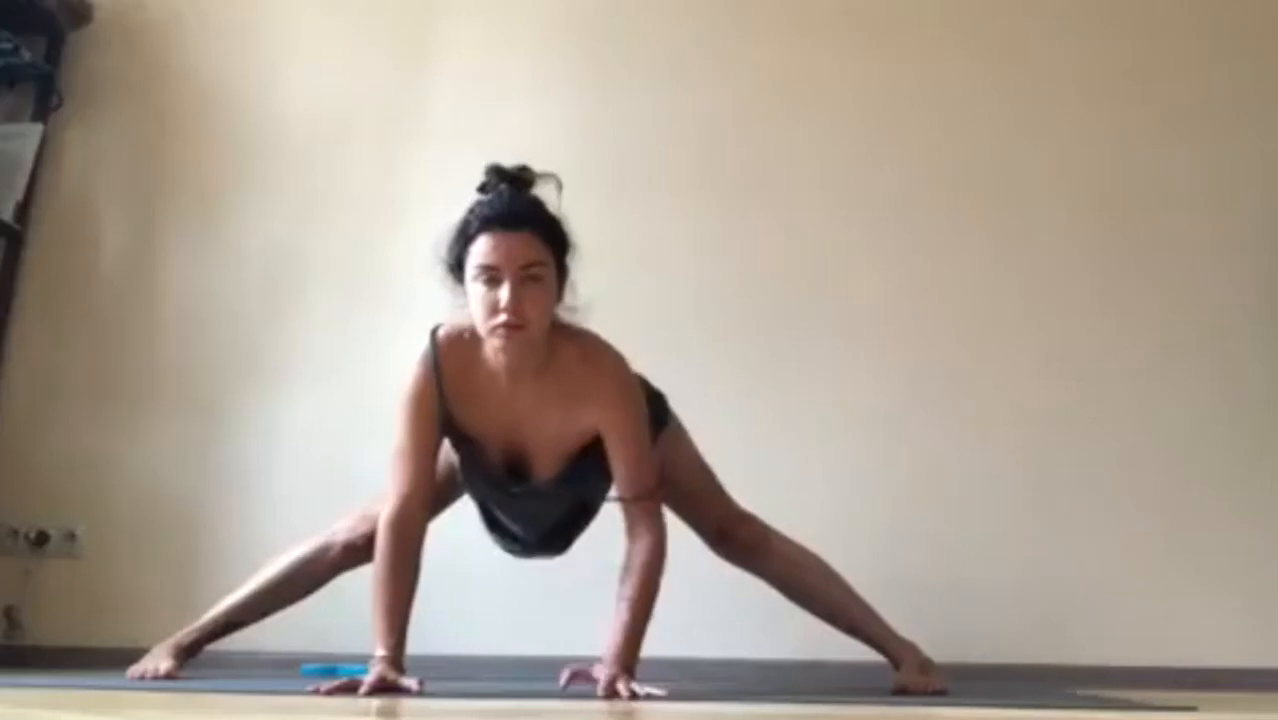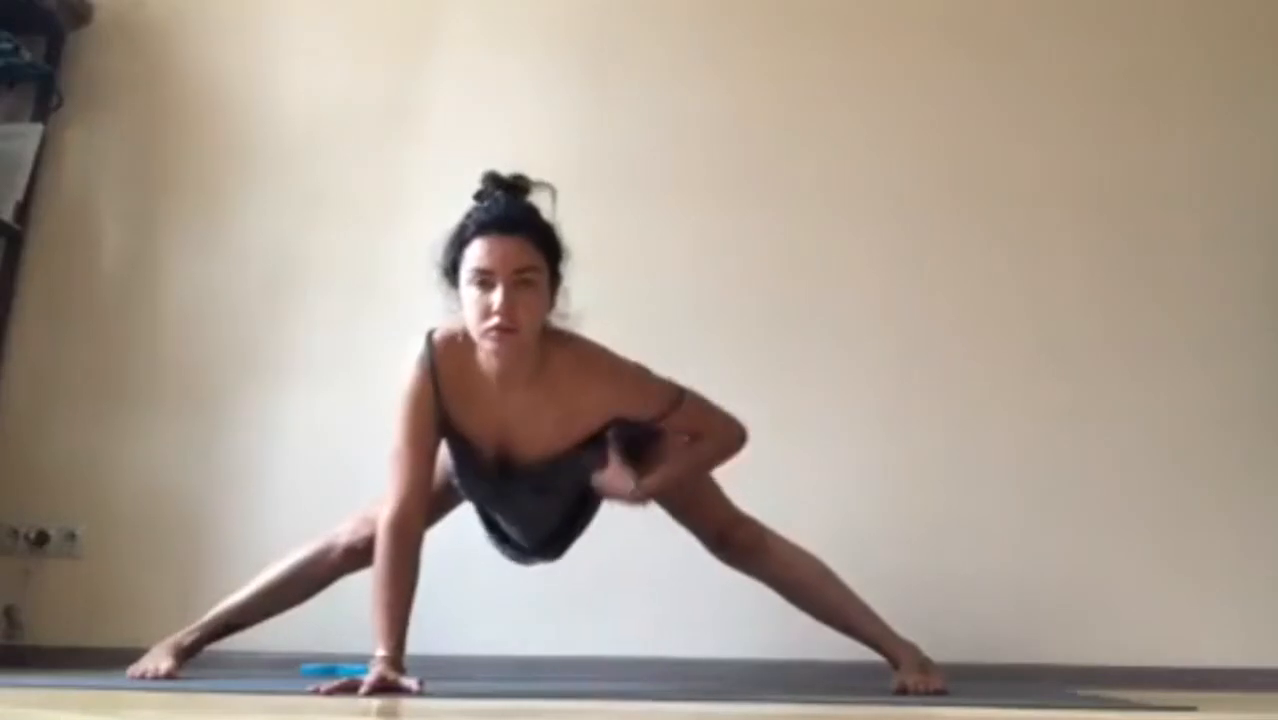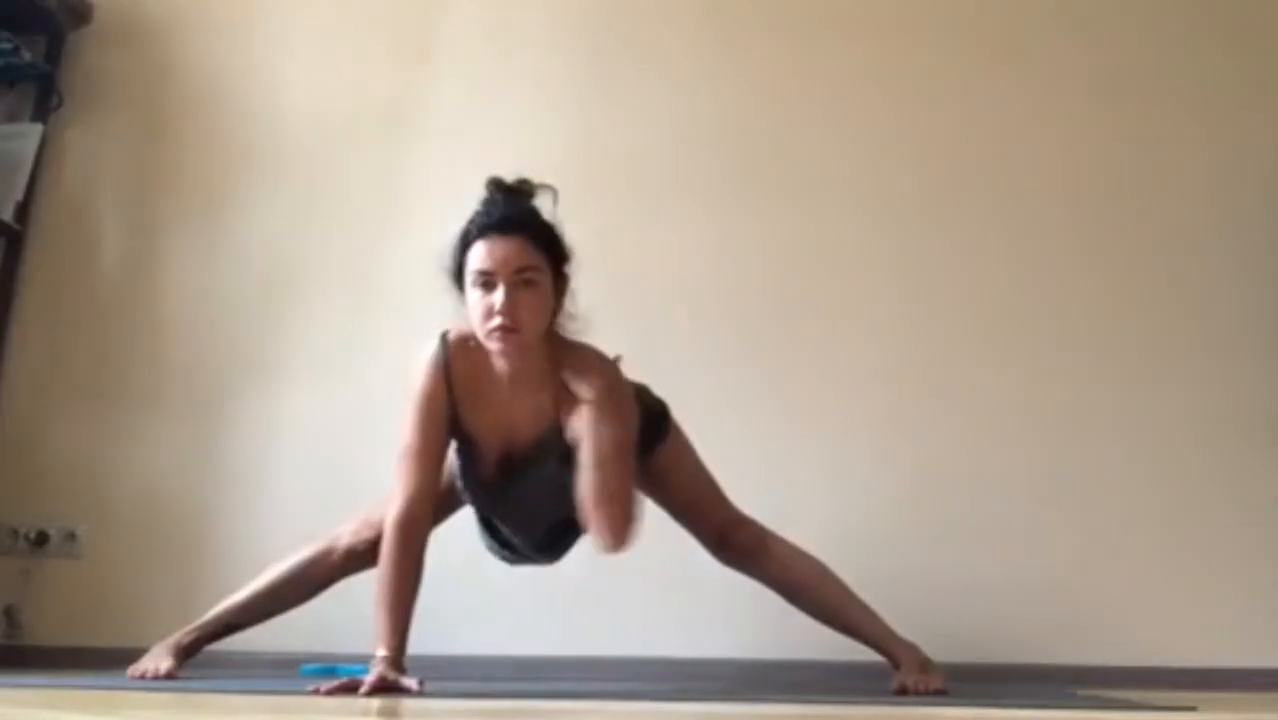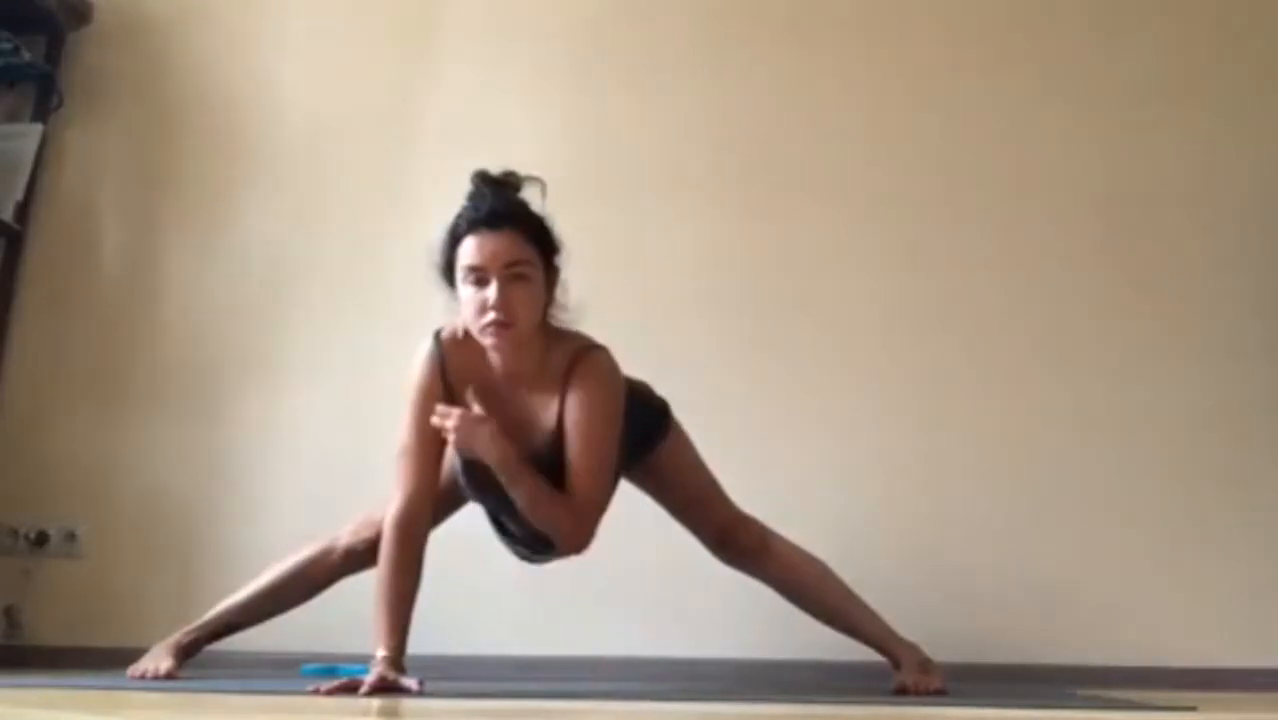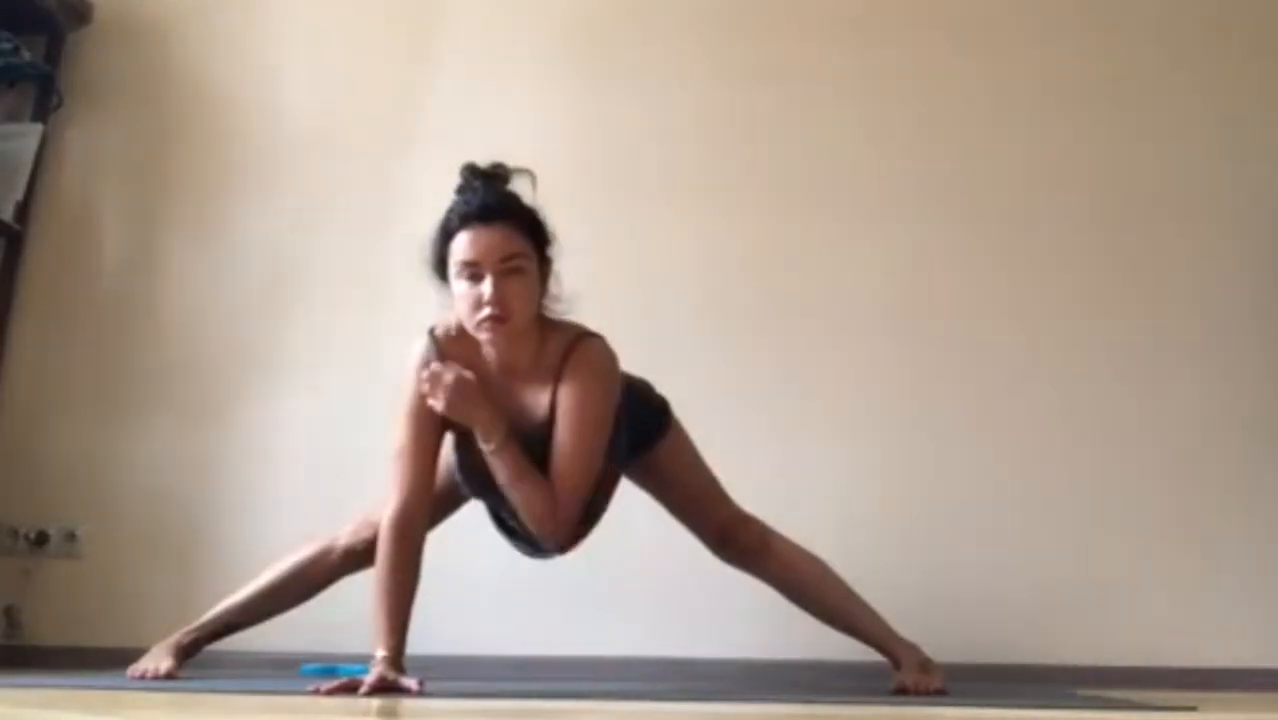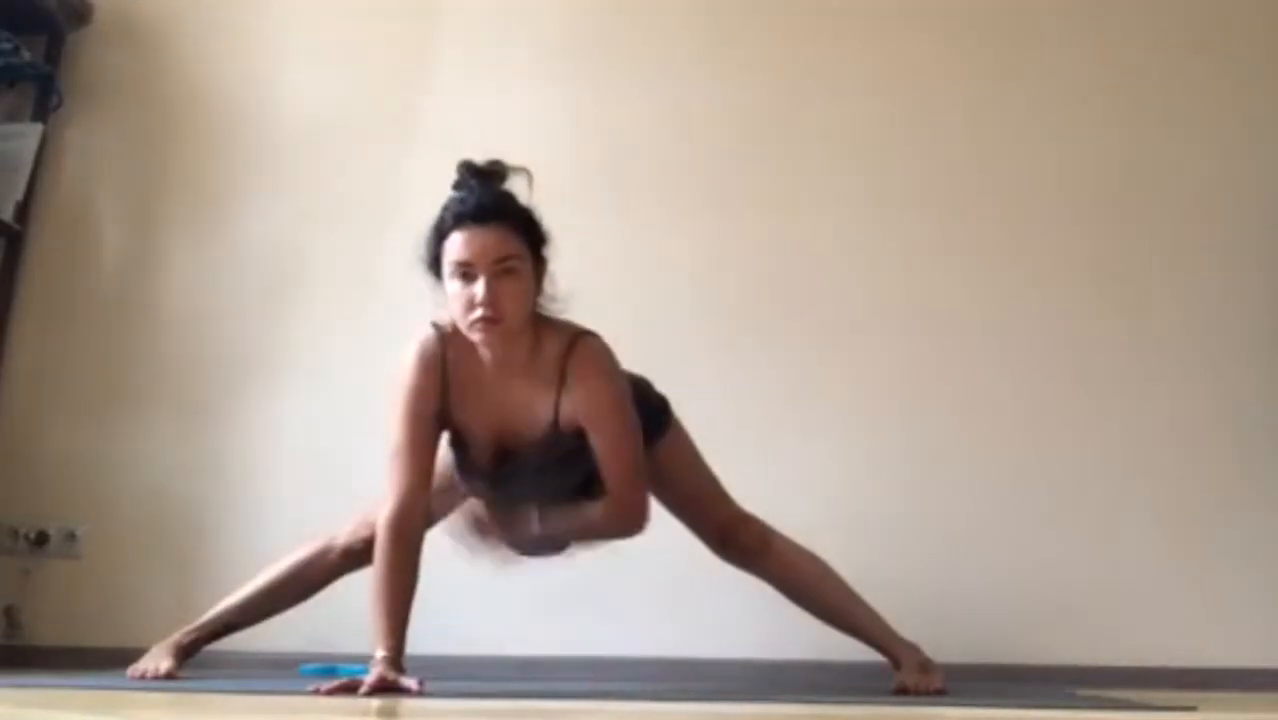
dt=0.3s
person 1, frame 1
left shoulder: (602, 376)
right shoulder: (439, 360)
left elbow: (645, 527)
right elbow: (401, 518)
left wrist: (621, 651)
right wrist: (386, 658)
left hip: (612, 434)
right hip: (480, 449)
left knee: (737, 534)
right knee: (355, 535)
left ankle: (902, 650)
right ankle: (185, 637)
person 1, frame 2
left shoulder: (597, 378)
right shoulder: (435, 362)
left elbow: (725, 432)
right elbow: (398, 521)
left wrist: (641, 484)
right wrist: (386, 659)
left hip: (602, 442)
right hip: (476, 456)
left knee: (737, 538)
right knee: (355, 540)
left ankle: (901, 650)
right ankle: (183, 639)
person 1, frame 3
left shoulder: (600, 384)
right shoulder: (445, 363)
left elbow: (613, 536)
right elbow: (407, 518)
left wrist: (596, 409)
right wrist: (386, 658)
left hip: (606, 428)
right hip: (487, 449)
left knee: (739, 541)
right knee: (362, 540)
left ankle: (901, 649)
right ankle: (184, 636)
person 1, frame 4
left shoulder: (591, 373)
right shoulder: (440, 361)
left elbow: (576, 534)
right elbow: (407, 518)
left wrist: (502, 458)
right wrist: (386, 659)
left hip: (623, 427)
right hip: (497, 451)
left knee: (740, 540)
right knee: (363, 540)
left ankle: (902, 651)
right ankle: (183, 638)
person 1, frame 5
left shoulder: (587, 362)
right shoulder: (437, 356)
left elbow: (557, 527)
right elbow: (403, 517)
left wrist: (486, 425)
right wrist: (386, 658)
left hip: (620, 428)
right hip: (489, 444)
left knee: (739, 538)
right knee: (360, 539)
left ankle: (902, 650)
right ankle: (184, 636)
person 1, frame 6
left shoulder: (585, 364)
right shoulder: (434, 360)
left elbow: (628, 509)
right elbow: (398, 517)
left wrist: (523, 524)
right wrist: (386, 659)
left hip: (612, 431)
right hip: (486, 446)
left knee: (739, 537)
right knee: (353, 540)
left ankle: (902, 650)
right ankle: (184, 638)
